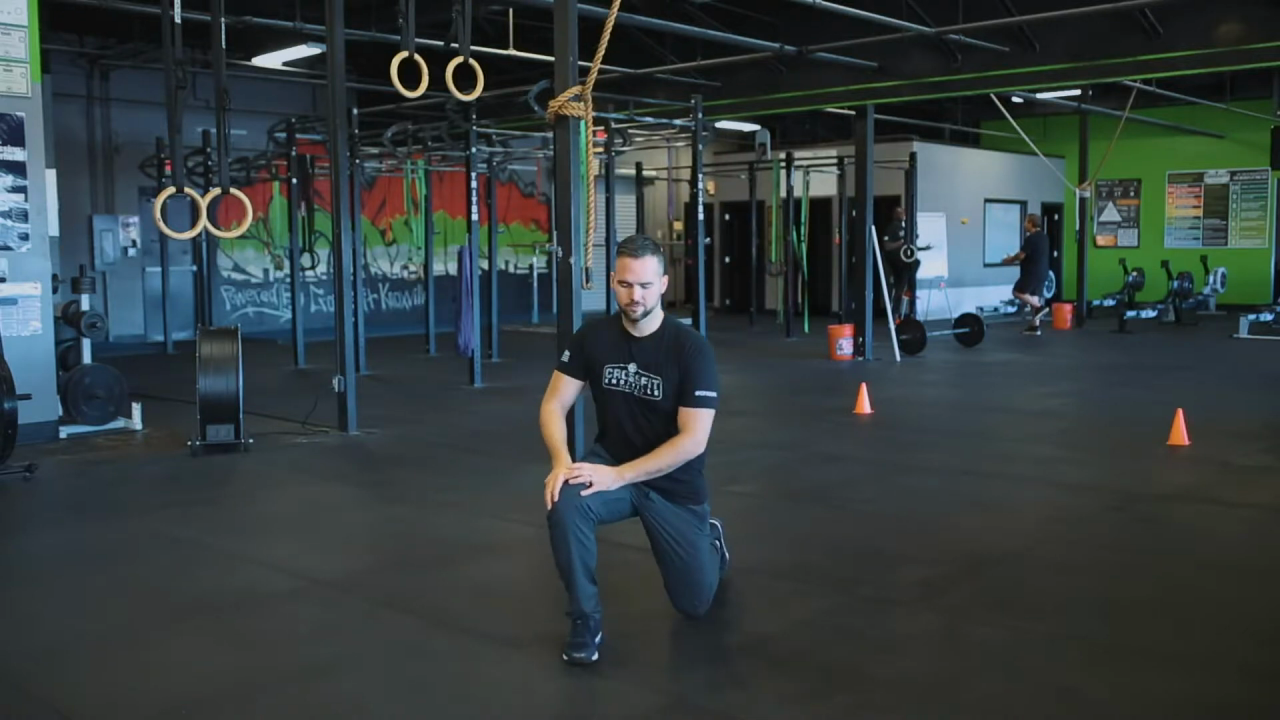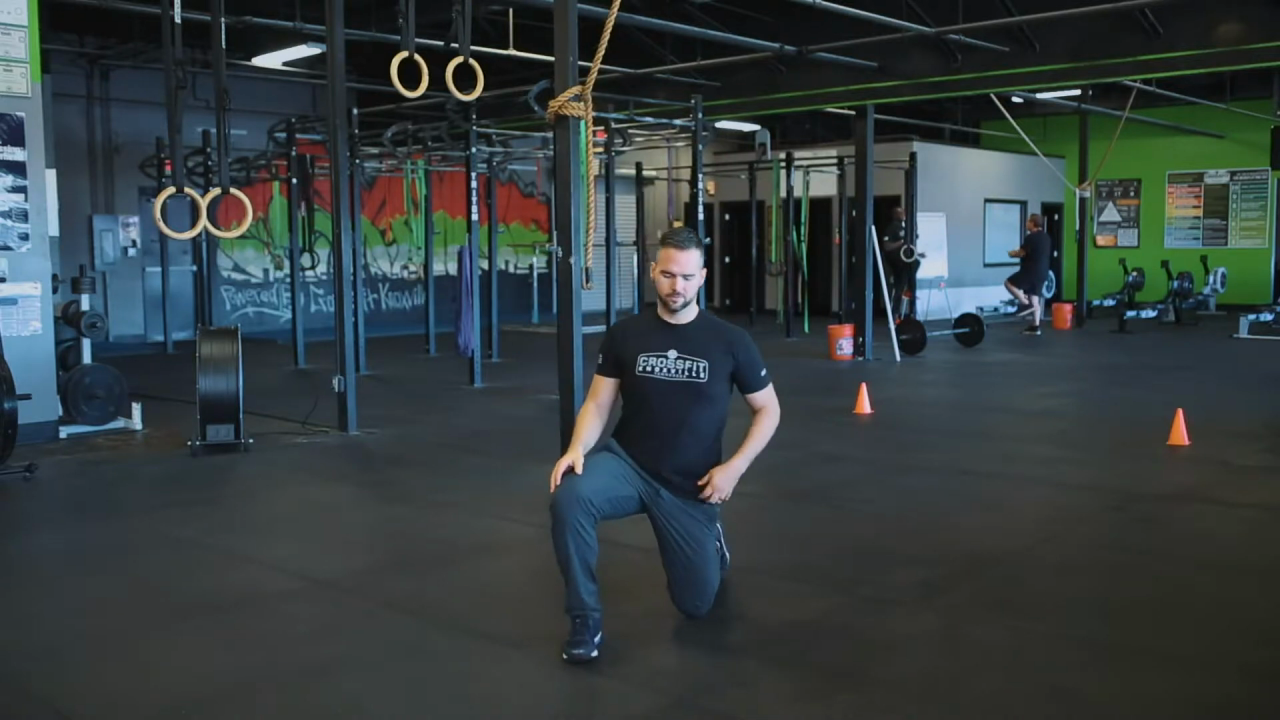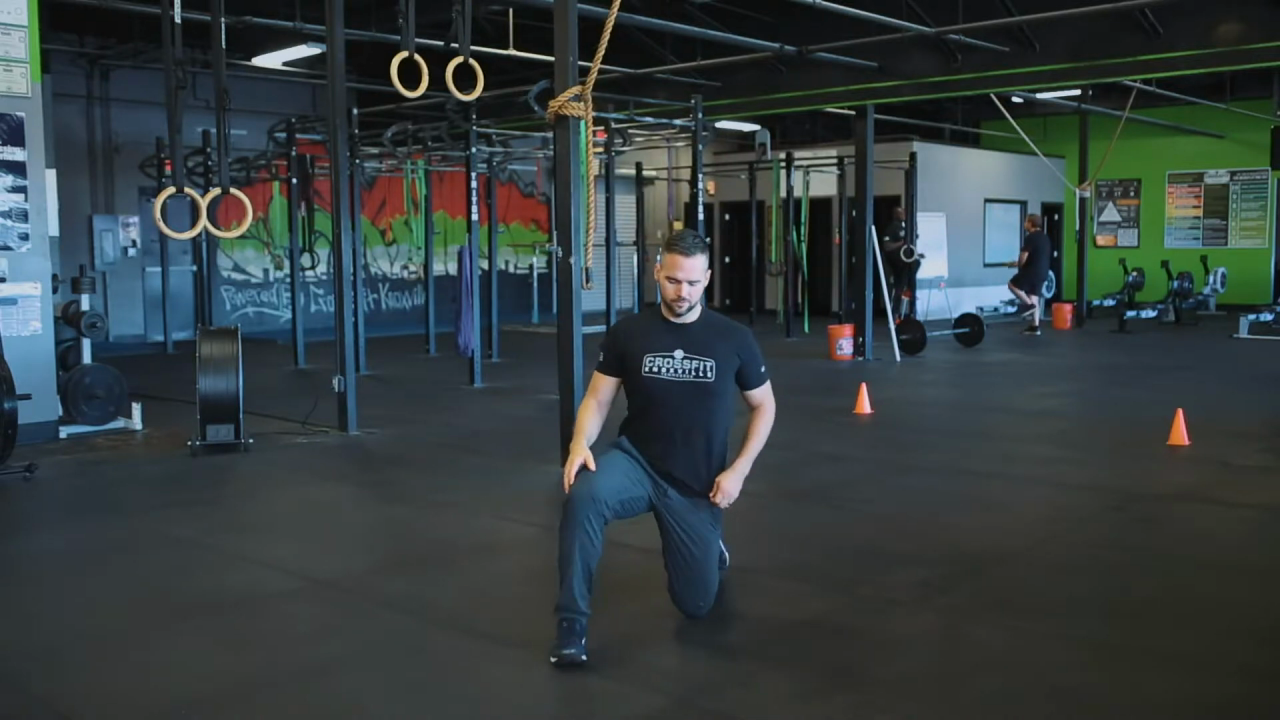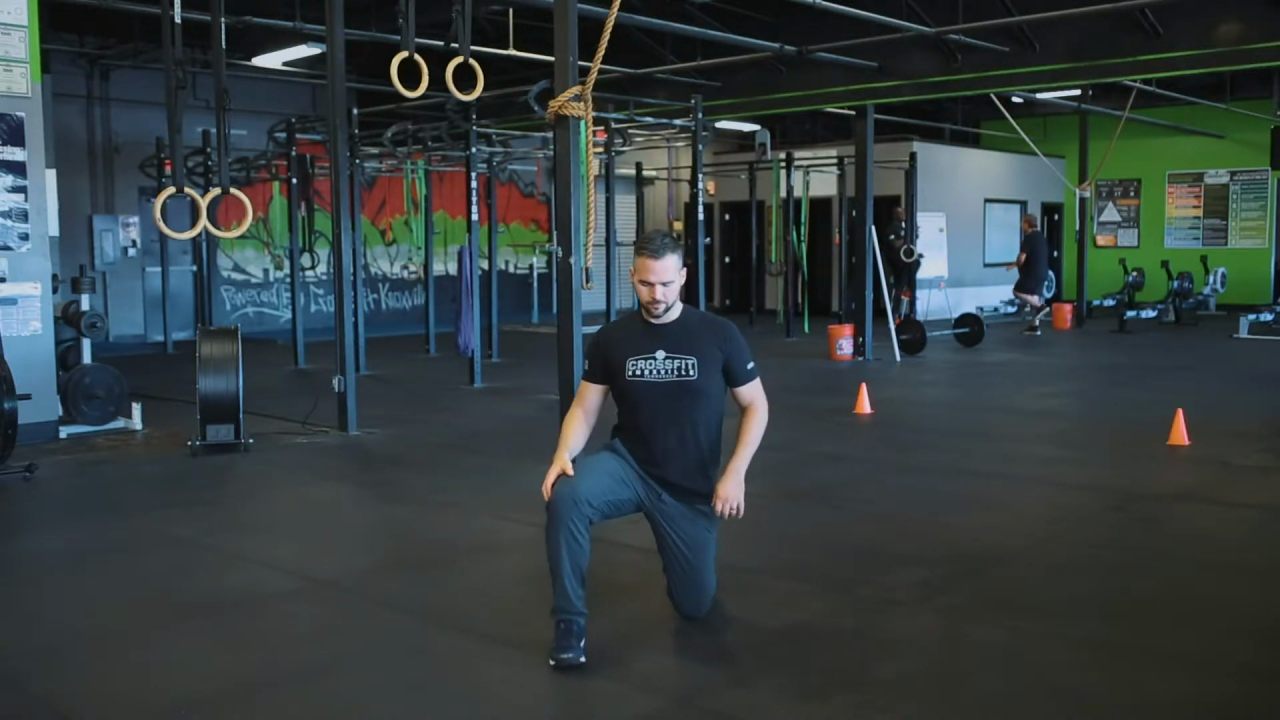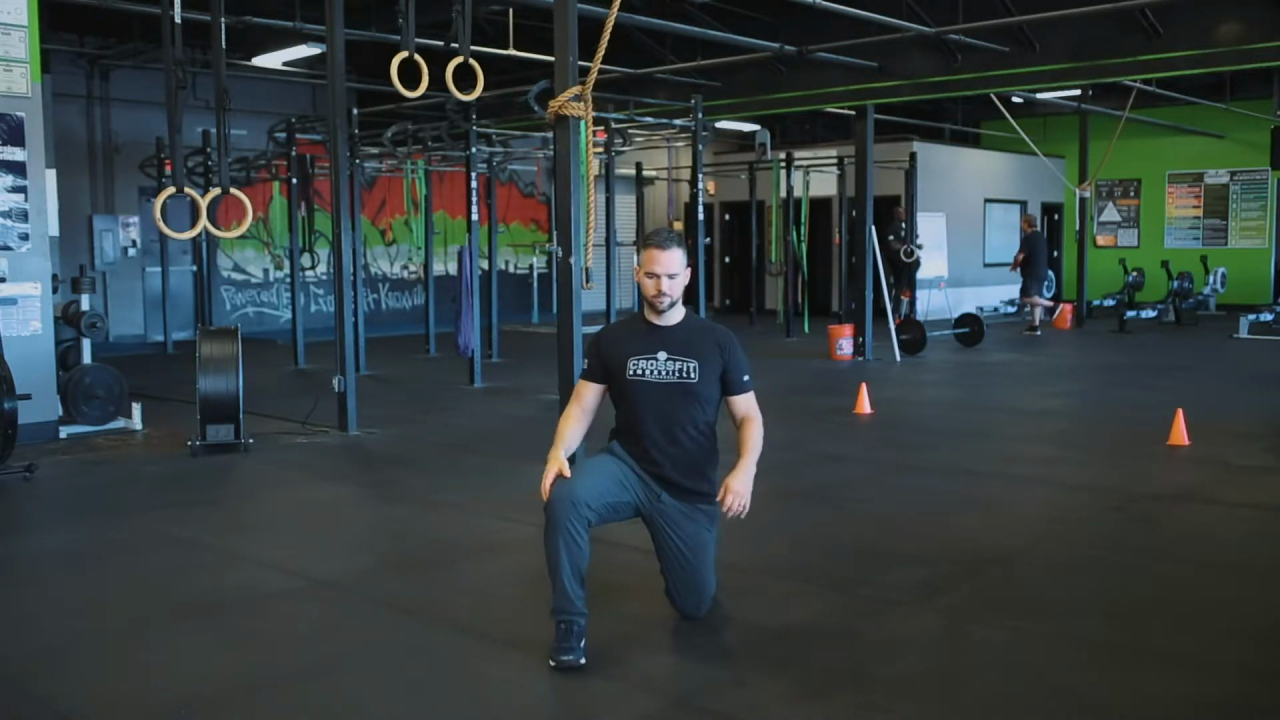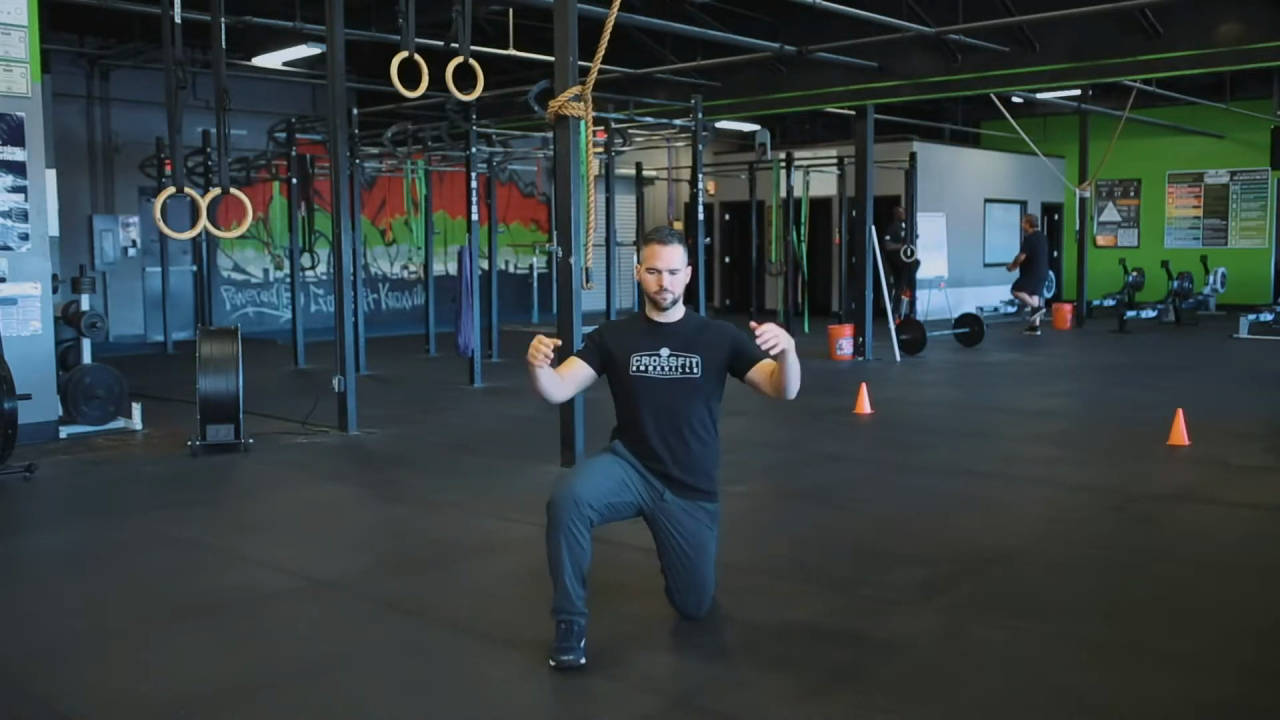
dt=0.4s
person 1, frame 1
left shoulder: (691, 349)
right shoulder: (592, 336)
left elbow: (694, 439)
right elbow: (554, 404)
left wrist: (623, 475)
right wrist: (561, 460)
left hip: (673, 482)
right hip: (610, 463)
left knee: (694, 603)
right knee: (564, 503)
left ankle: (709, 538)
right ankle: (585, 620)
person 1, frame 2
left shoulder: (730, 341)
right shoulder: (625, 333)
left elbow: (768, 410)
right elbow: (597, 404)
left wrist: (734, 468)
right wrist: (576, 449)
left hip: (691, 485)
right hip: (627, 462)
left knee: (696, 604)
right knee: (568, 497)
left ankle: (710, 543)
right ankle: (585, 618)
person 1, frame 3
left shoulder: (734, 339)
right shoulder: (628, 333)
left elbow: (763, 406)
right elbow: (597, 399)
left wrist: (738, 469)
right wrist: (580, 446)
left hip: (697, 482)
right hip: (636, 461)
left knee: (696, 604)
right knee: (584, 495)
left ankle: (707, 547)
right ankle: (571, 621)
person 1, frame 4
left shoulder: (719, 334)
right shoulder: (610, 339)
left elbow: (755, 406)
right elbow: (584, 409)
left wrist: (735, 472)
right wrist: (563, 455)
left hip: (690, 484)
right hip: (627, 463)
left knee: (695, 606)
right knee: (565, 497)
left ankle: (689, 552)
right ankle: (569, 624)
person 1, frame 5
left shoulder: (717, 342)
right shoulder: (612, 340)
left elbow: (748, 416)
right elbow: (581, 408)
left wrist: (746, 467)
right wrist: (558, 451)
left hip: (689, 487)
right hip: (626, 466)
left knee: (695, 606)
right knee: (564, 500)
left ankle: (681, 553)
right ankle: (569, 624)
person 1, frame 6
left shoulder: (718, 336)
right shoulder: (613, 336)
left elbow: (784, 389)
right elbow: (556, 388)
left wrist: (786, 350)
right wrist: (537, 365)
left hip: (691, 486)
right hip: (628, 465)
left knee: (695, 606)
right knee: (566, 500)
left ankle: (677, 560)
right ankle: (569, 625)
